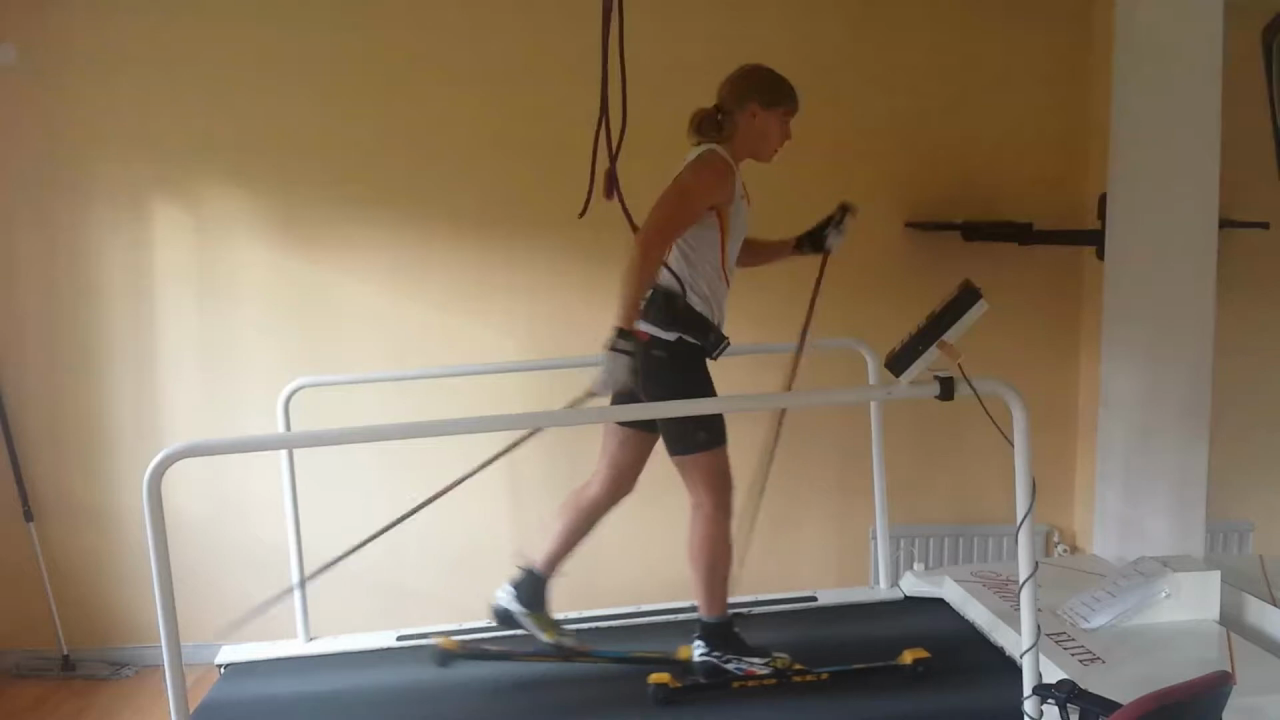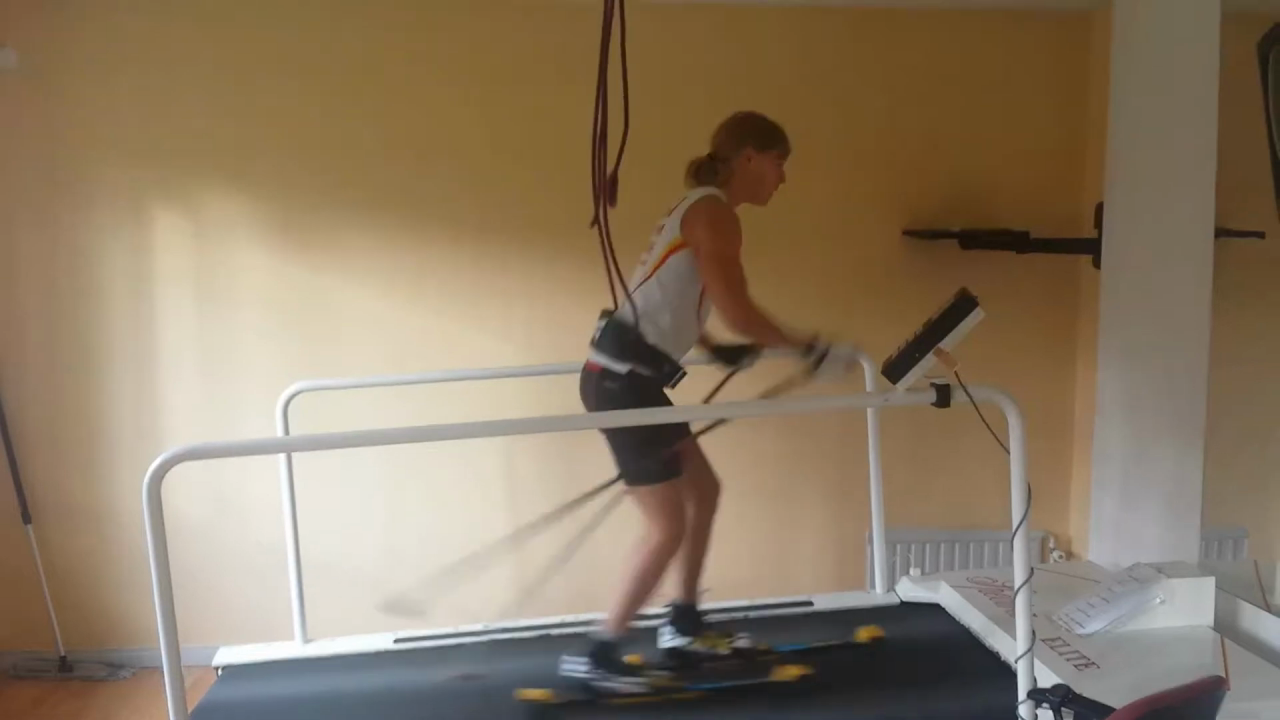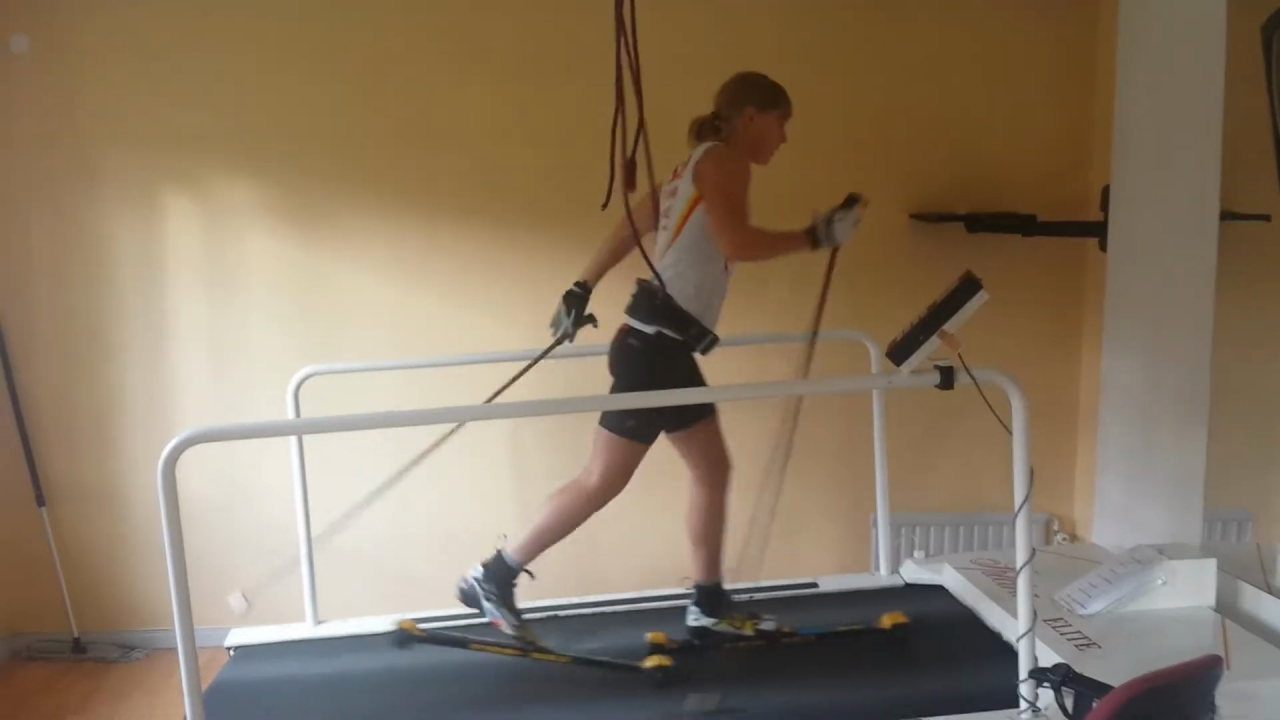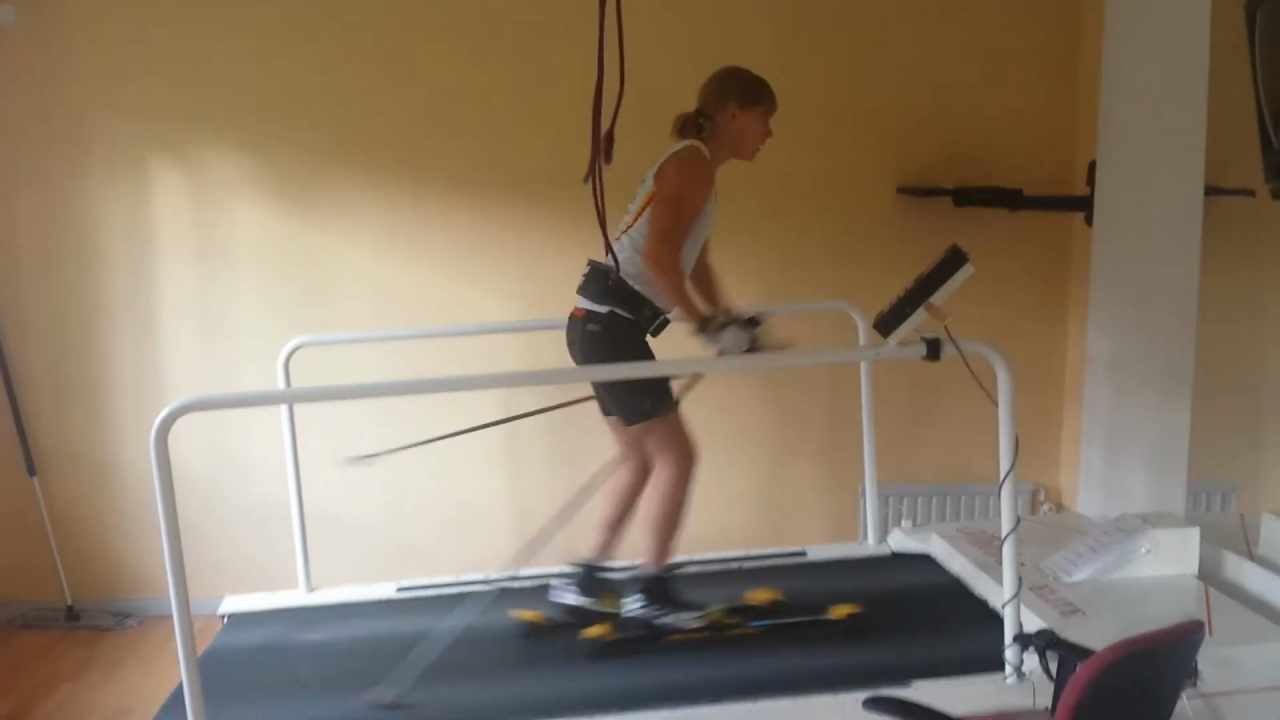
dt=0.3s
person 1, frame 1
left shoulder: (716, 169)
right shoulder: (714, 168)
left elbow: (731, 252)
right elbow: (649, 244)
left wrist: (806, 243)
right wrist: (623, 340)
left hip: (655, 347)
right hip: (667, 349)
left knee: (610, 482)
right knee: (712, 495)
left ankle: (527, 591)
right ankle: (715, 642)
person 1, frame 2
left shoulder: (697, 209)
right shoulder: (713, 215)
right elbow: (736, 308)
left wrist: (723, 351)
right wrist: (811, 348)
left hip: (628, 373)
right hip: (624, 381)
left knee: (702, 493)
right knee: (666, 526)
left ankle: (682, 621)
right ankle: (598, 654)
person 1, frame 3
left shoulder: (693, 171)
right shoulder: (722, 161)
left elbow: (628, 230)
right elbow: (738, 245)
left wrist: (579, 291)
right wrist: (816, 235)
left hip: (663, 344)
right hip: (654, 347)
left knee: (712, 469)
right knee: (603, 481)
left ankle: (707, 604)
right ankle: (497, 577)
person 1, frame 4
left shoulder: (700, 168)
right shoulder: (692, 163)
left elbow: (695, 263)
right elbow: (658, 255)
left wrist: (731, 322)
right wrist: (710, 324)
left hip: (607, 326)
right hip: (606, 326)
left knee: (642, 460)
right knee: (676, 459)
left ankle: (584, 577)
right ankle: (651, 594)
